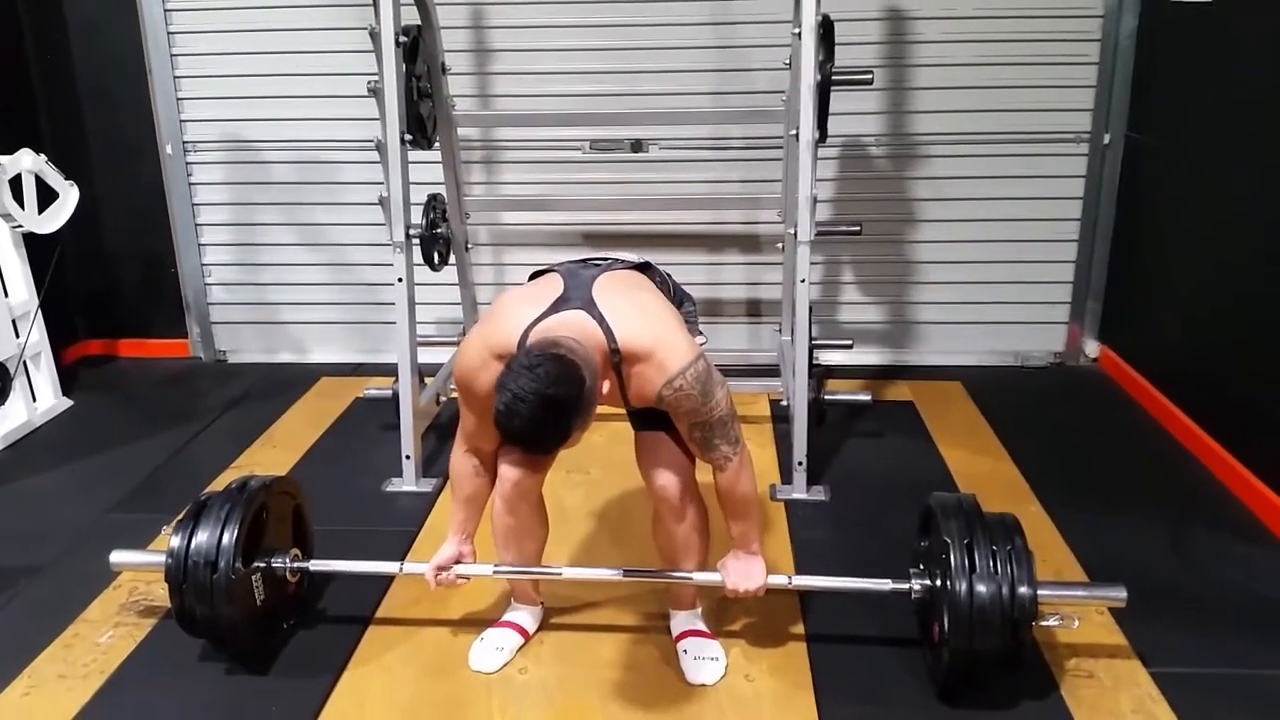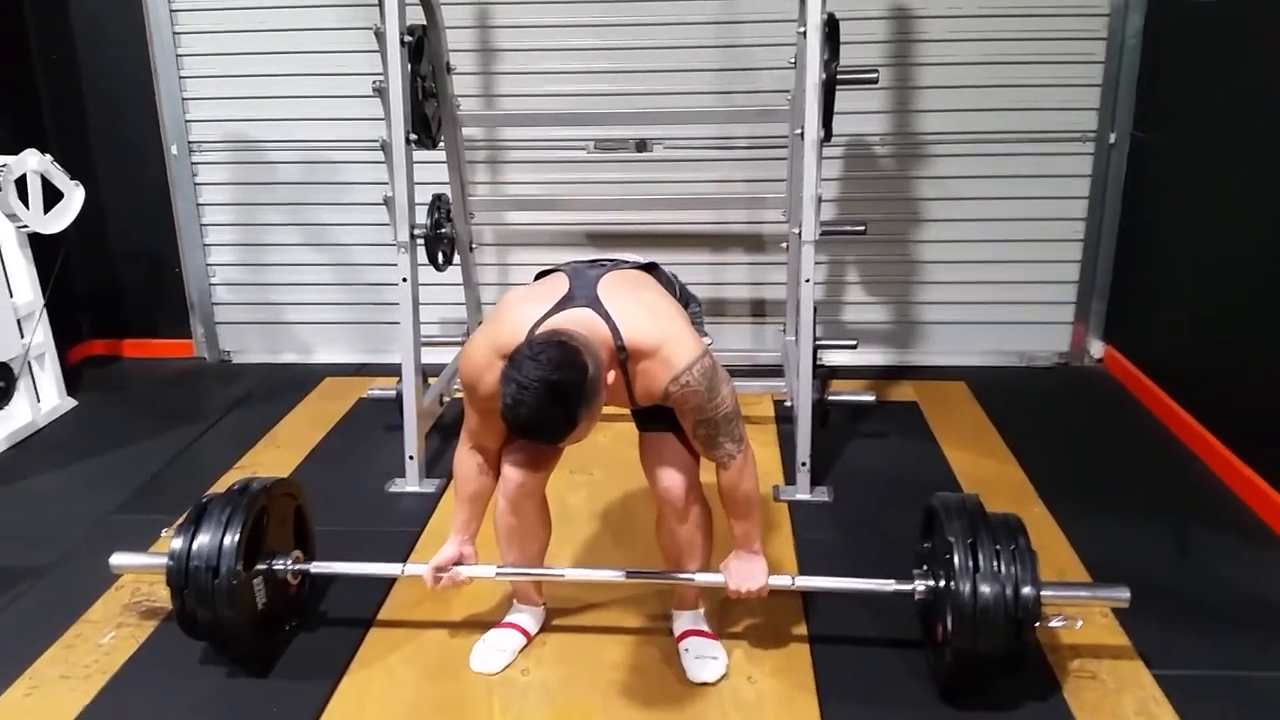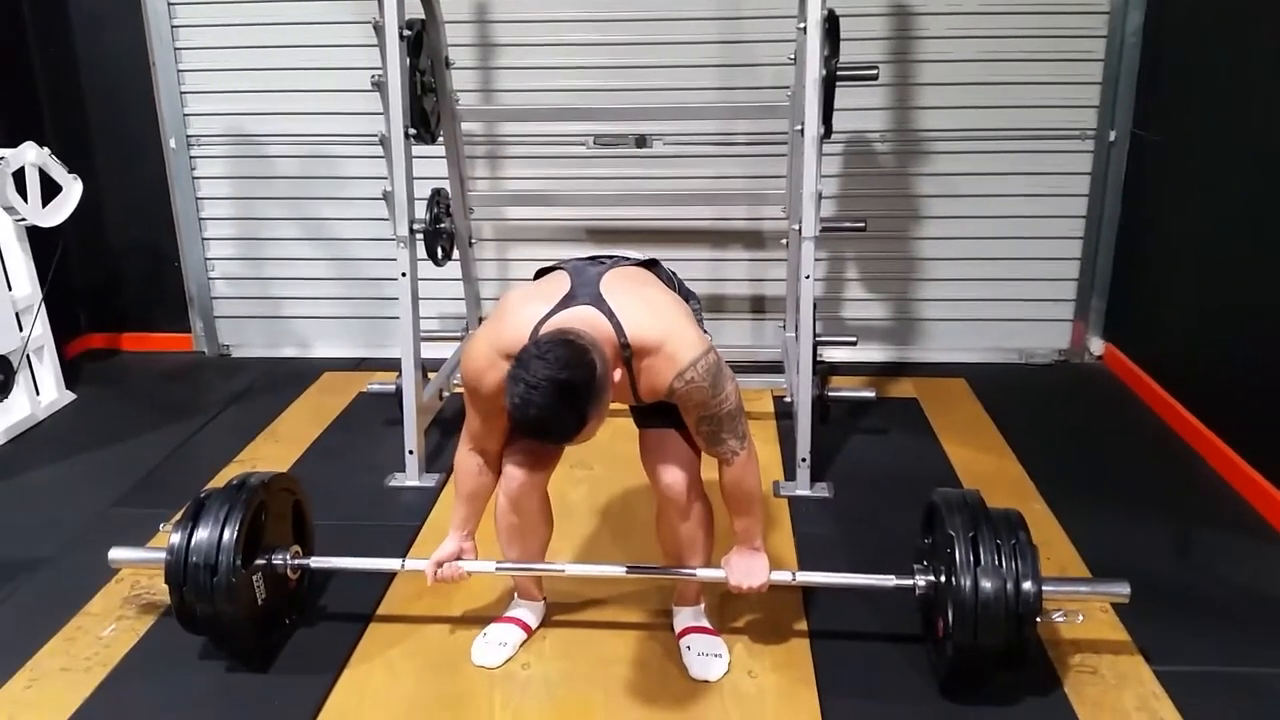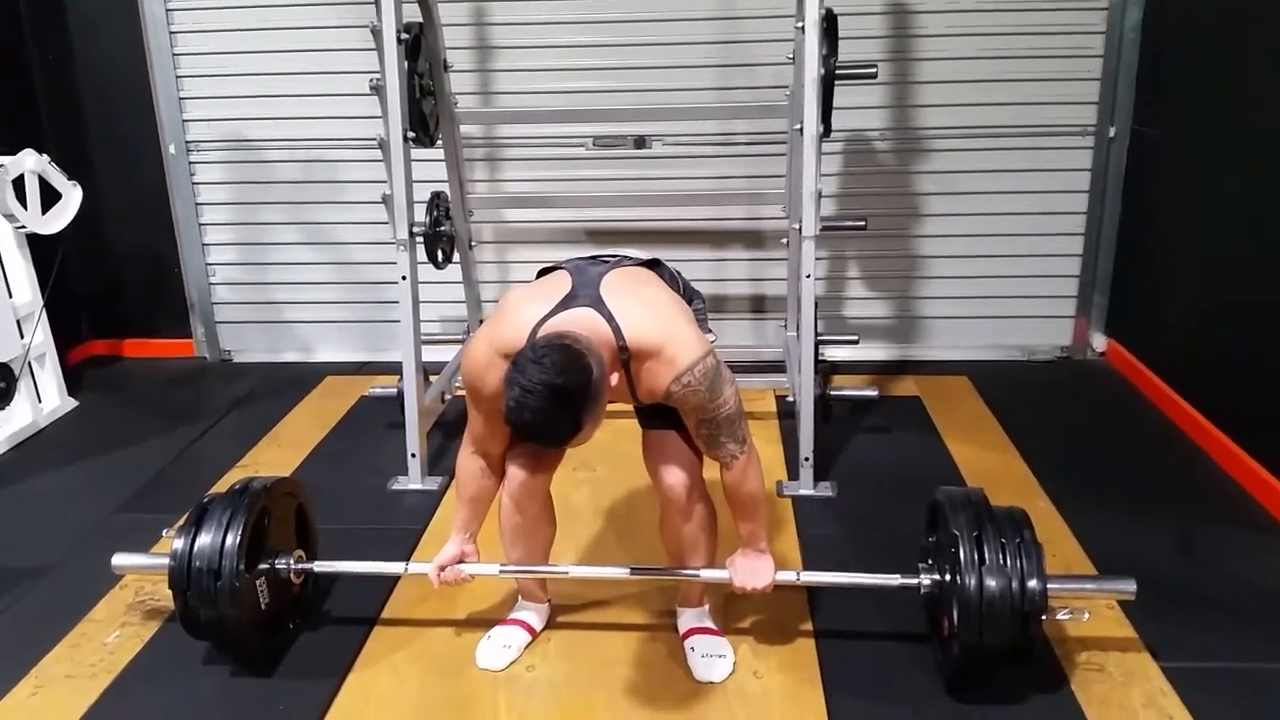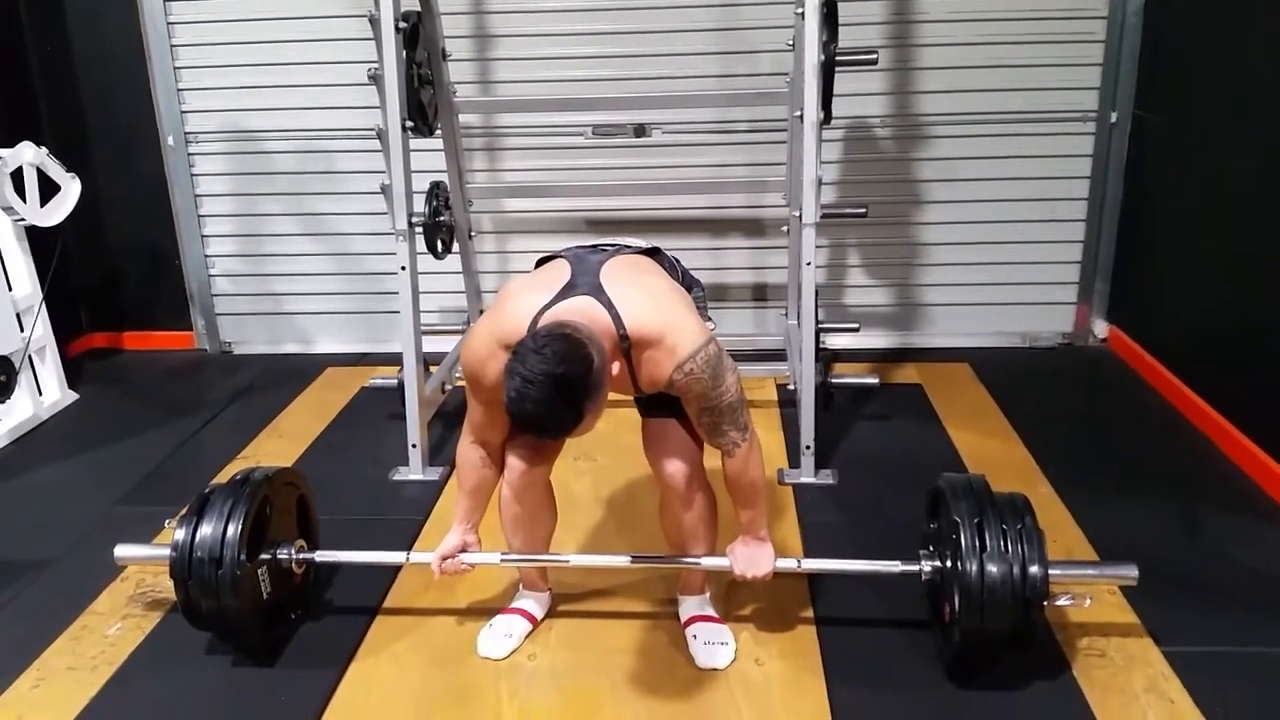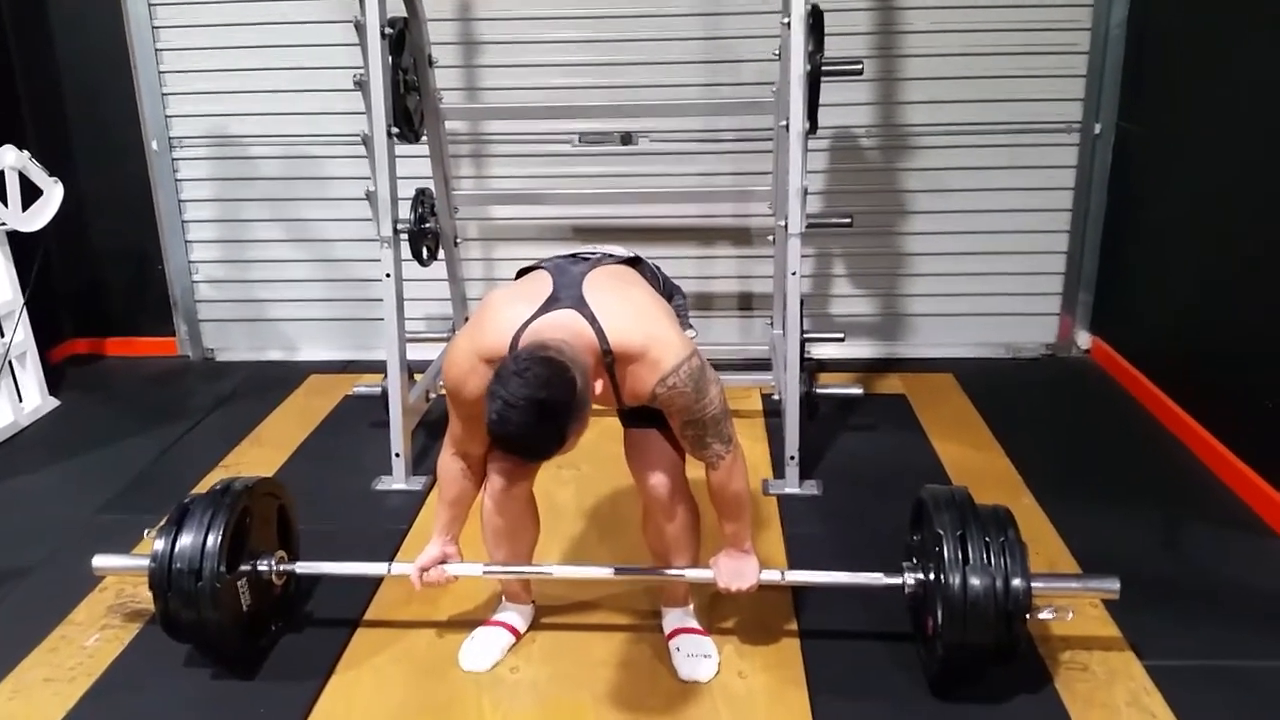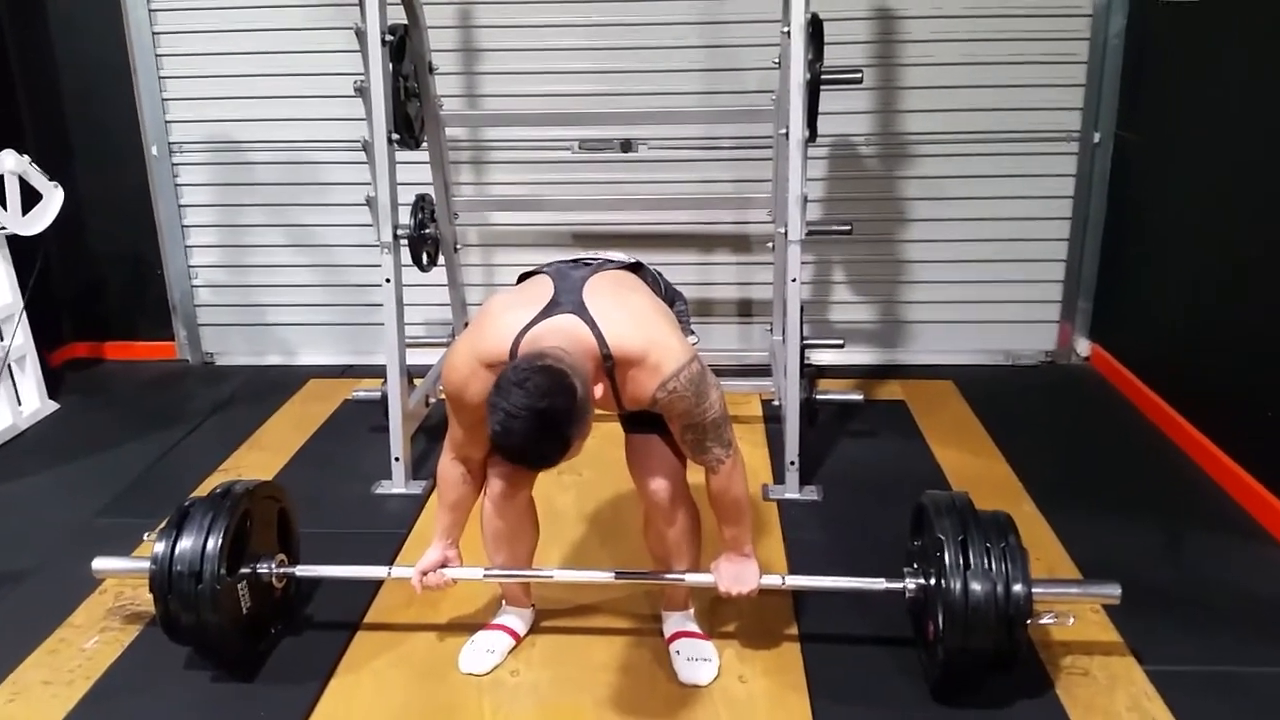
dt=0.4s
person 1, frame 1
left shoulder: (668, 364)
right shoulder: (484, 357)
left elbow: (728, 455)
right elbow: (475, 449)
left wrist: (746, 550)
right wrist: (459, 537)
left knee: (672, 484)
right knee: (513, 477)
left ankle: (686, 613)
right ankle: (523, 606)
person 1, frame 2
left shoulder: (674, 360)
right shoulder: (489, 356)
left elbow: (731, 453)
right elbow: (479, 448)
left wrist: (747, 550)
right wrist: (461, 537)
left hip: (656, 338)
left knee: (676, 485)
right knee: (517, 477)
left ankle: (689, 614)
right ankle: (526, 607)
person 1, frame 3
left shoulder: (677, 357)
right shoulder: (491, 357)
left elbow: (734, 449)
right elbow: (479, 449)
left wrist: (749, 546)
right wrist: (460, 534)
left hip: (656, 339)
left knee: (678, 482)
right knee: (519, 475)
left ankle: (689, 608)
right ankle: (526, 602)
person 1, frame 4
left shoulder: (677, 359)
right shoulder: (491, 357)
left elbow: (735, 453)
right elbow: (482, 451)
left wrist: (754, 548)
right wrist: (462, 537)
left hip: (658, 337)
left knee: (680, 483)
right knee: (521, 475)
left ankle: (694, 610)
right ankle: (531, 603)
person 1, frame 5
left shoulder: (678, 348)
right shoulder: (491, 347)
left elbow: (736, 441)
right elbow: (482, 441)
left wrist: (754, 536)
right wrist: (464, 527)
left hip: (660, 320)
left knee: (680, 472)
right knee: (521, 464)
left ankle: (694, 597)
right ankle: (532, 592)
person 1, frame 6
left shoulder: (661, 360)
right shoulder: (473, 361)
left elbow: (720, 453)
right elbow: (464, 453)
left wrist: (738, 549)
right wrist: (444, 539)
left knee: (663, 483)
right knee: (503, 475)
left ankle: (678, 609)
right ankle: (515, 604)
person 1, frame 7
left shoulder: (661, 365)
right shoulder: (473, 365)
left elbow: (720, 458)
right elbow: (463, 457)
left wrist: (738, 553)
right wrist: (444, 542)
left knee: (664, 488)
right knee: (503, 480)
left ankle: (678, 612)
right ankle: (515, 608)
